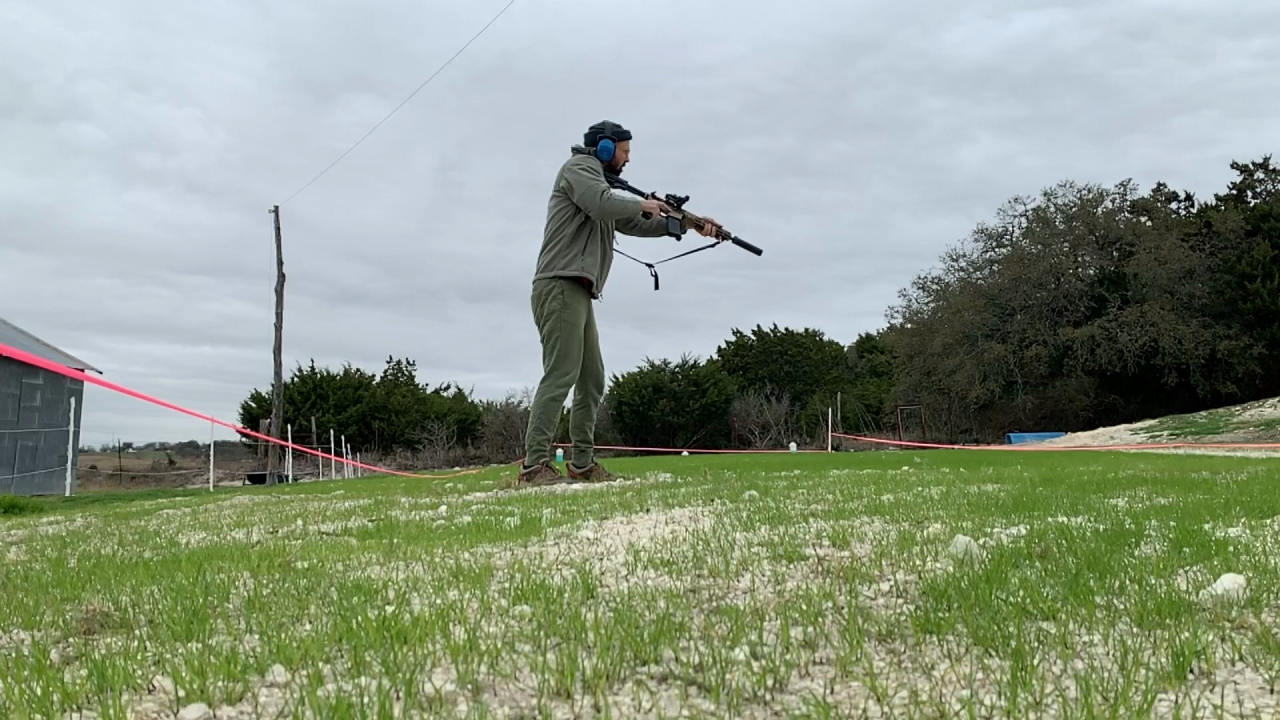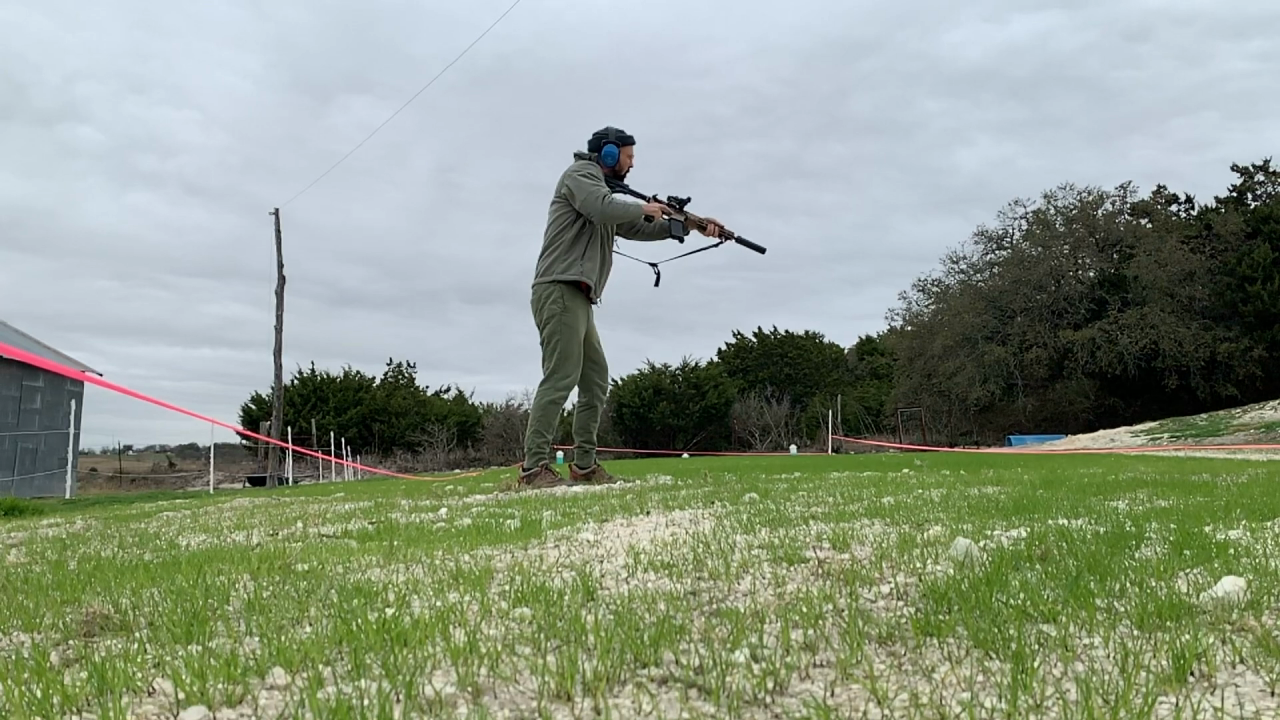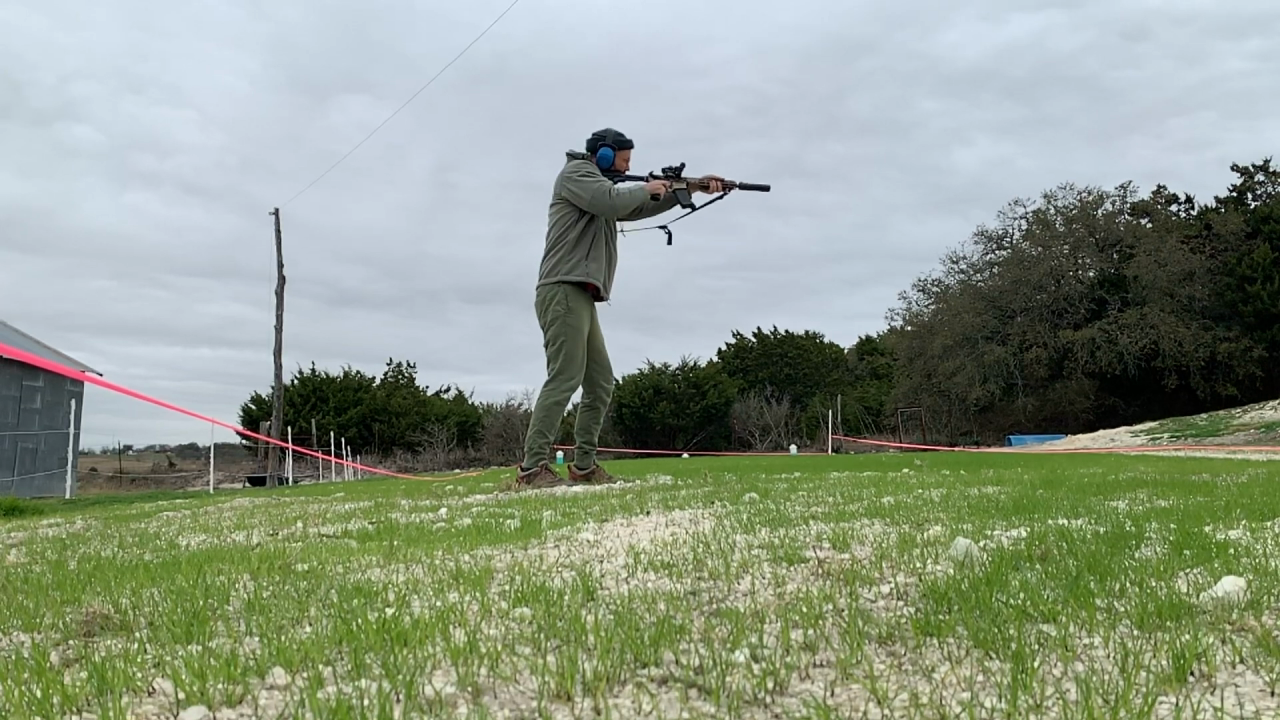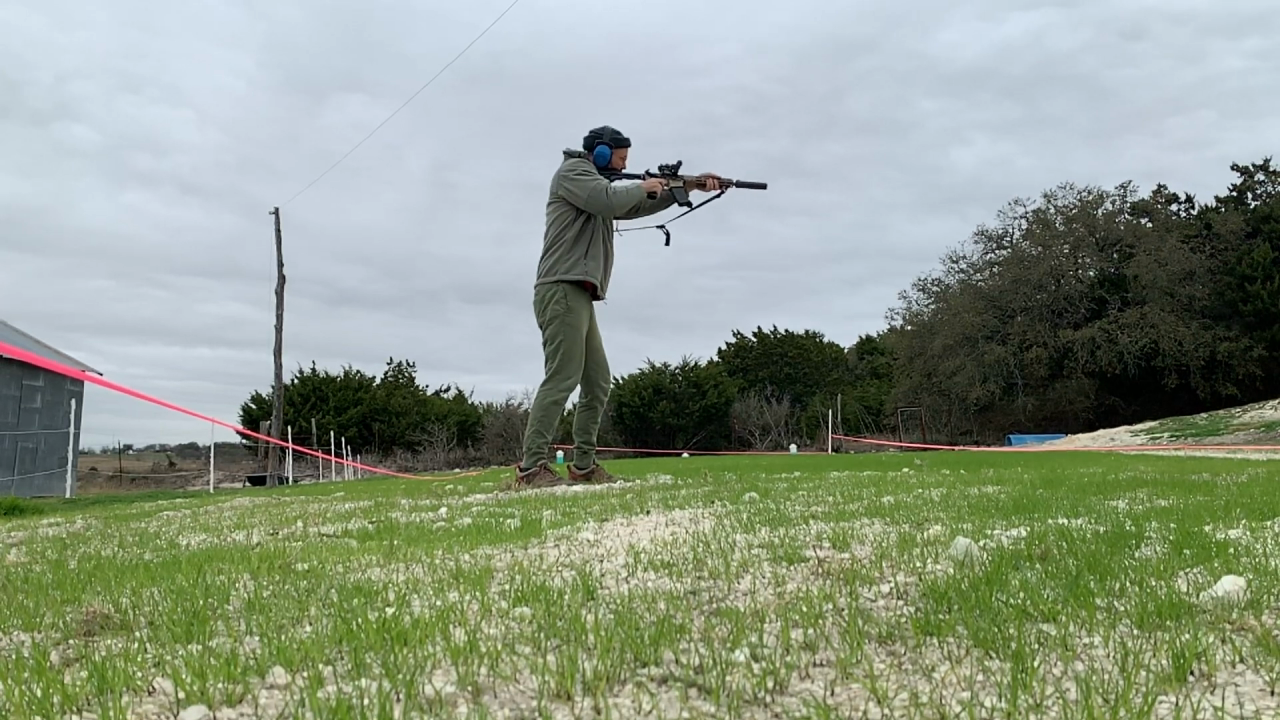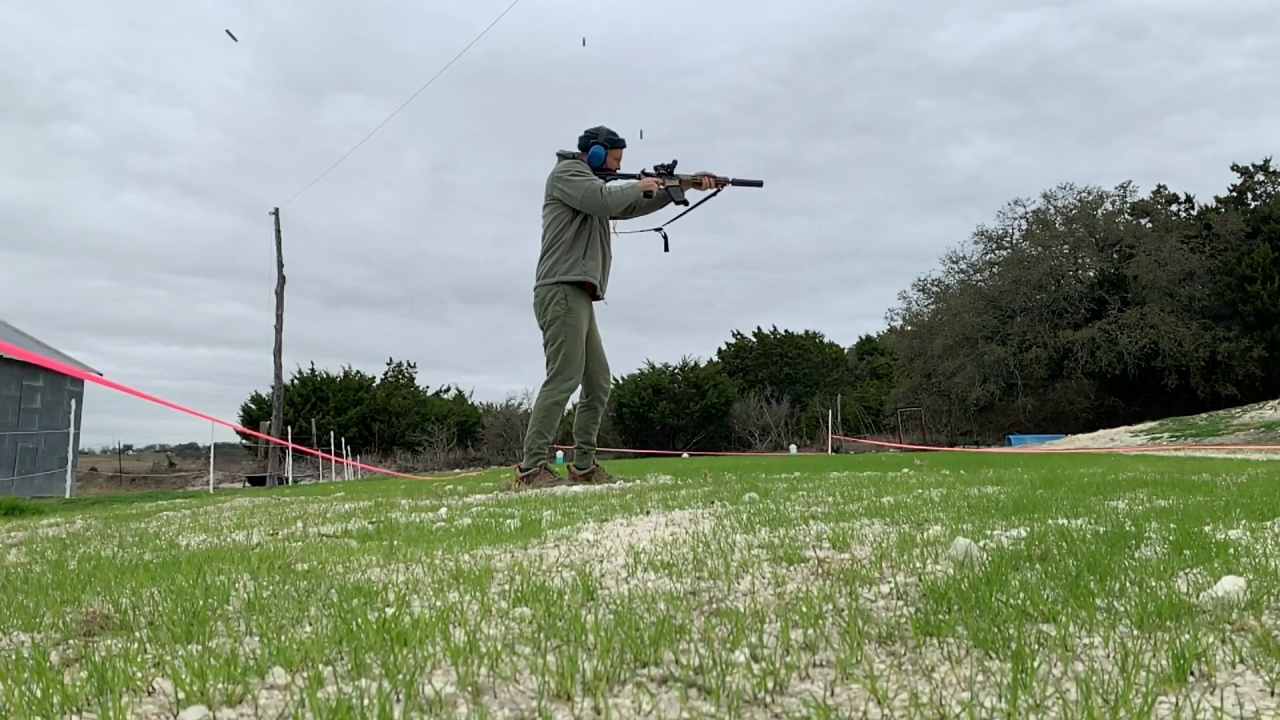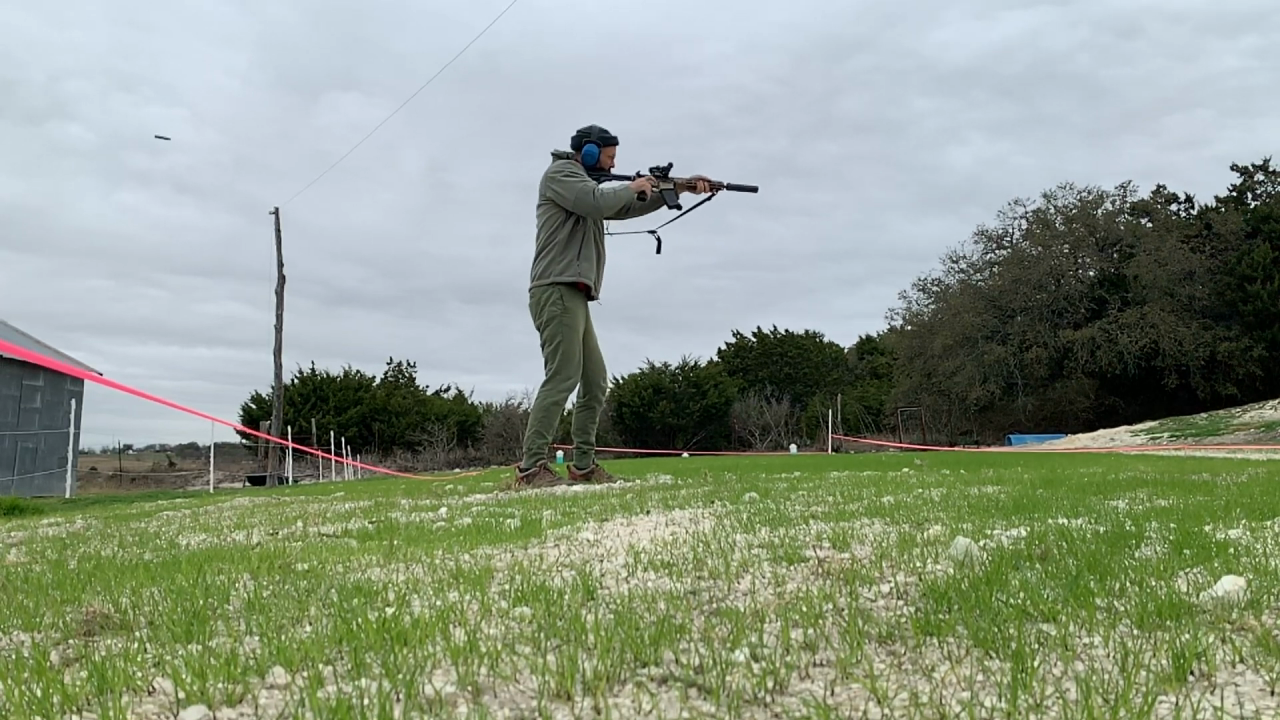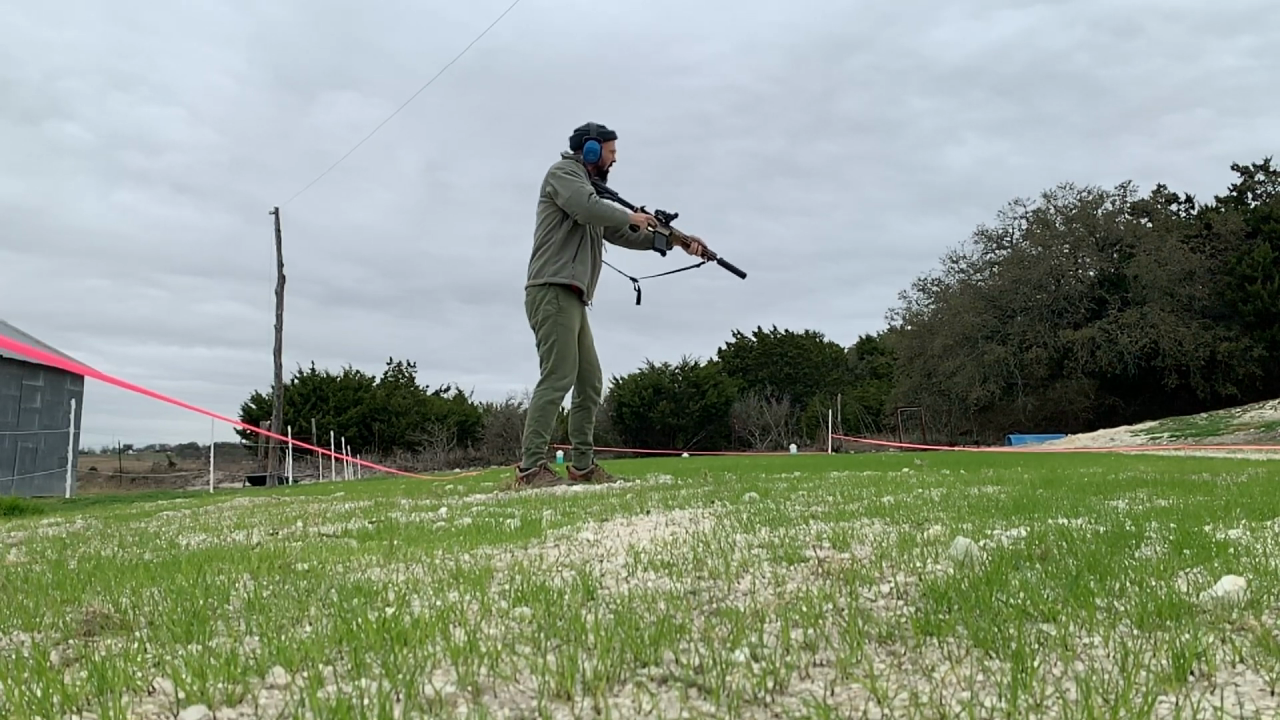
dt=0.7s
person 1, frame 1
left shoulder: (600, 183)
right shoulder: (579, 166)
left elbow: (636, 225)
right elbow: (602, 205)
right wrist: (643, 205)
left hip: (578, 292)
right hip: (561, 287)
left knee: (592, 379)
right knee: (561, 374)
left ankle: (582, 462)
right ankle: (534, 465)
person 1, frame 2
left shoulder: (602, 191)
right shoulder: (581, 172)
left elbow: (639, 229)
right elbow: (602, 209)
right wrist: (643, 208)
left hip: (577, 297)
right hip: (559, 292)
left knee: (595, 381)
right knee: (560, 377)
left ankle: (585, 464)
right ankle: (534, 467)
person 1, frame 3
left shoulder: (601, 190)
right shoulder: (576, 172)
left elbow: (642, 207)
right elbow: (613, 202)
left wrist: (692, 188)
right wrist: (646, 188)
left hip: (580, 297)
right hip: (564, 292)
left knee: (600, 382)
right knee: (565, 377)
left ankle: (584, 465)
right ankle: (532, 467)
person 1, frame 4
left shoulder: (597, 186)
right shoulder: (573, 170)
left elbow: (638, 207)
right elbow: (610, 201)
left wrist: (688, 186)
right wrist: (643, 187)
left hip: (578, 295)
right hip: (563, 291)
left knee: (597, 382)
right knee: (563, 377)
left ankle: (584, 464)
right ankle: (531, 467)
person 1, frame 5
left shoulder: (592, 186)
right shoulder: (567, 172)
left elbow: (634, 206)
right elbow: (606, 201)
left wrist: (684, 186)
right wrist: (638, 186)
left hip: (577, 296)
right hip: (563, 293)
left knee: (598, 382)
right knee: (564, 377)
left ankle: (584, 465)
right ankle: (531, 467)
person 1, frame 6
left shoulder: (585, 186)
right shoulder: (560, 173)
left elbow: (627, 207)
right elbow: (598, 202)
left wrist: (678, 189)
right wrist: (633, 187)
left hip: (574, 297)
right hip: (558, 293)
left knee: (595, 382)
right knee: (563, 377)
left ankle: (583, 464)
right ankle: (531, 467)
person 1, frame 7
left shoulder: (588, 188)
right shoulder: (564, 172)
left elbow: (623, 235)
right elbow: (588, 210)
left wrist: (675, 239)
right wrist: (630, 216)
left hip: (571, 298)
right hip: (553, 293)
left knee: (589, 382)
right knee: (558, 378)
left ankle: (582, 465)
right ankle: (530, 467)
